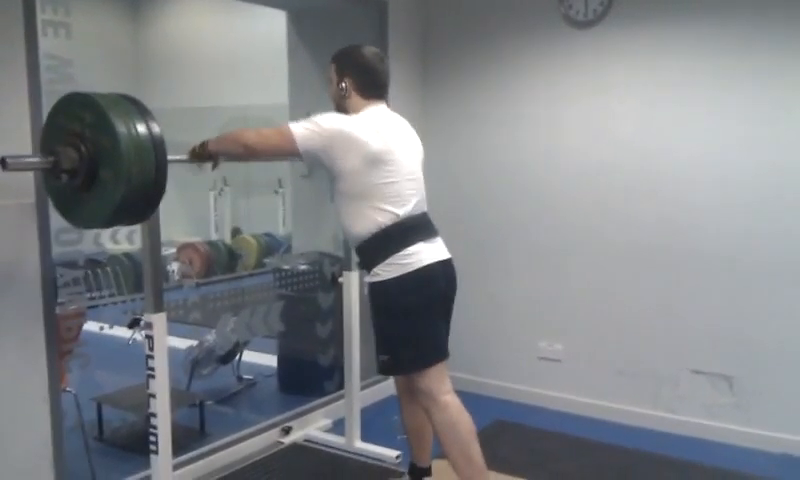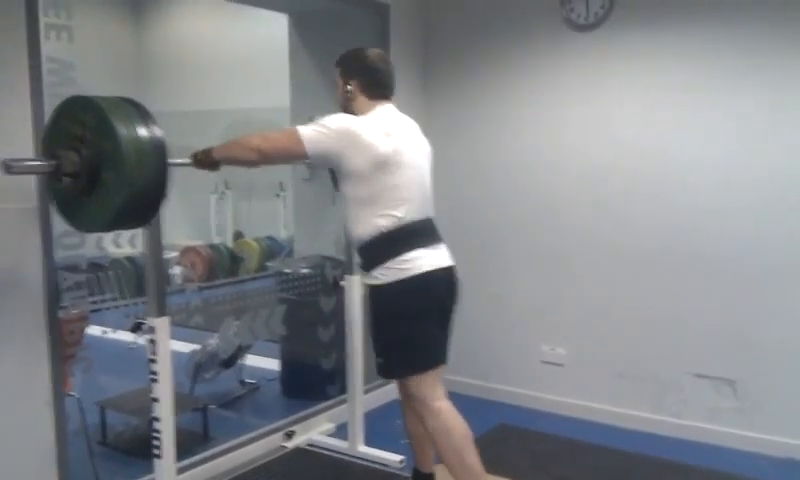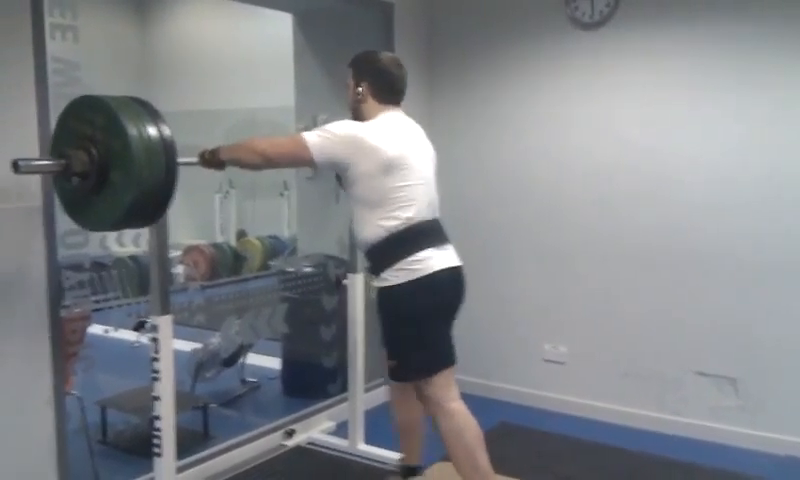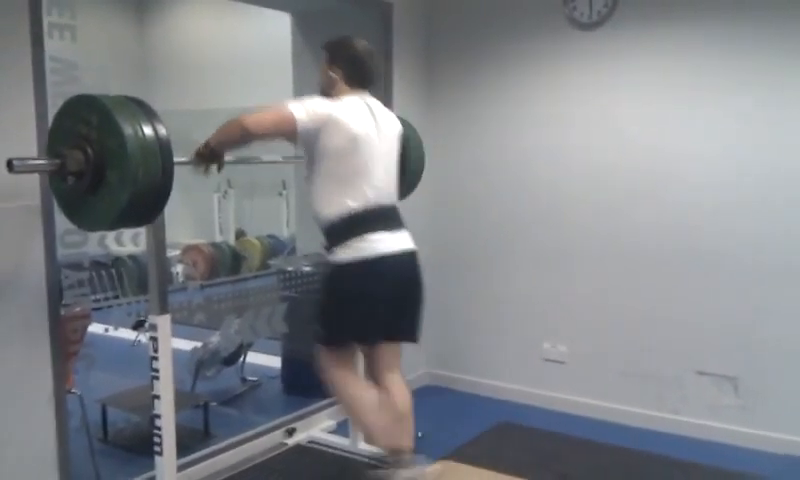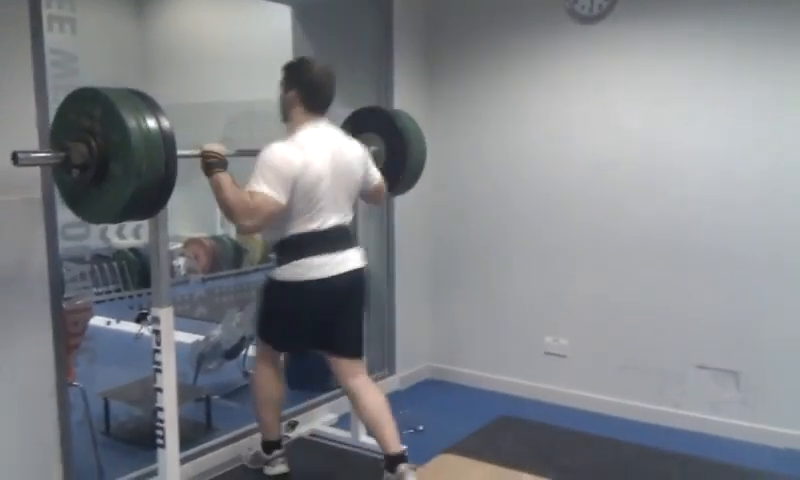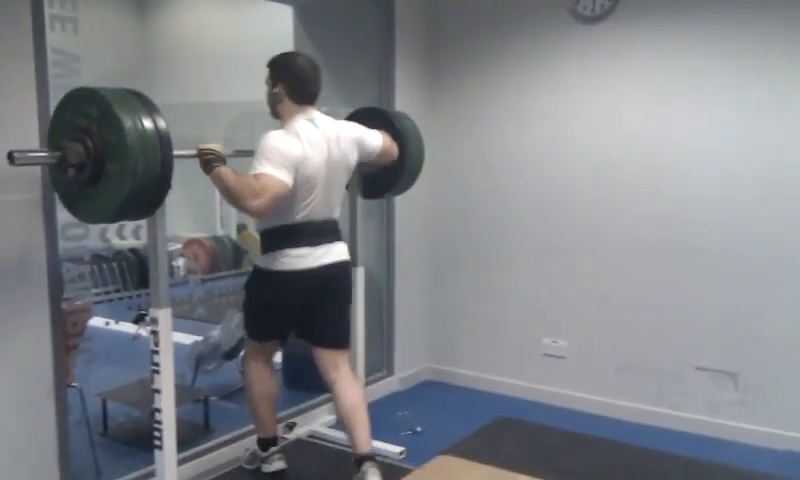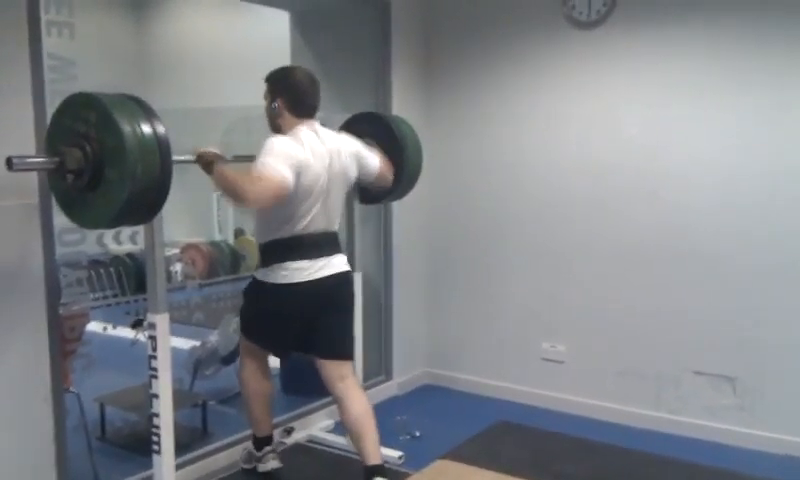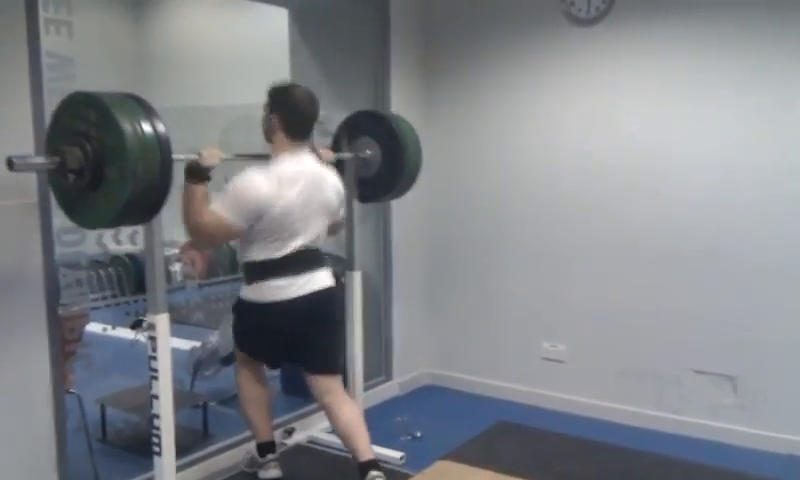
dt=0.3s
person 1, frame 1
left shoulder: (341, 130)
right shoulder: (396, 125)
left elbow: (251, 143)
left wrist: (207, 148)
left hip: (403, 276)
right hip: (428, 265)
left knee: (434, 390)
right knee: (409, 380)
person 1, frame 2
left shoulder: (349, 131)
right shoulder: (405, 128)
left elbow: (262, 148)
left wrist: (211, 154)
left hip: (405, 280)
right hip: (431, 271)
left knee: (428, 395)
right knee: (413, 387)
person 1, frame 3
left shoulder: (354, 138)
right shoulder: (412, 132)
left elbow: (266, 154)
left wrist: (218, 154)
left hip: (413, 280)
right hip: (439, 269)
left knee: (441, 395)
right knee: (403, 375)
person 1, frame 4
left shoulder: (326, 113)
right shoulder: (387, 118)
left elbow: (250, 125)
left wrist: (209, 149)
left hip: (360, 261)
right hip: (401, 255)
left knee: (335, 363)
right knee: (387, 370)
person 1, frame 5
left shoulder: (282, 154)
right shoulder: (352, 147)
left elbow: (248, 218)
right elbow: (378, 193)
left wrist: (217, 170)
left hip: (299, 279)
right hip: (348, 270)
left knee: (267, 359)
right knee: (354, 376)
person 1, frame 6
left shoulder: (280, 142)
right shoulder: (346, 133)
left elbow: (256, 200)
right elbow: (391, 150)
left wrist: (215, 165)
left hip: (285, 269)
right hip: (334, 264)
left knee: (257, 355)
right knee: (337, 367)
person 1, frame 7
left shoulder: (283, 148)
right shoulder: (346, 145)
left elbow: (258, 196)
right elbow: (386, 175)
left wrist: (215, 166)
left hip: (284, 281)
right hip: (334, 276)
left knee: (252, 356)
right knee: (342, 380)
person 1, frame 8
left shoulder: (255, 183)
right shoulder: (330, 179)
left elbow: (201, 233)
left wrist: (198, 176)
left hip: (269, 299)
right hip: (319, 292)
left knee: (248, 366)
right knee: (331, 391)
